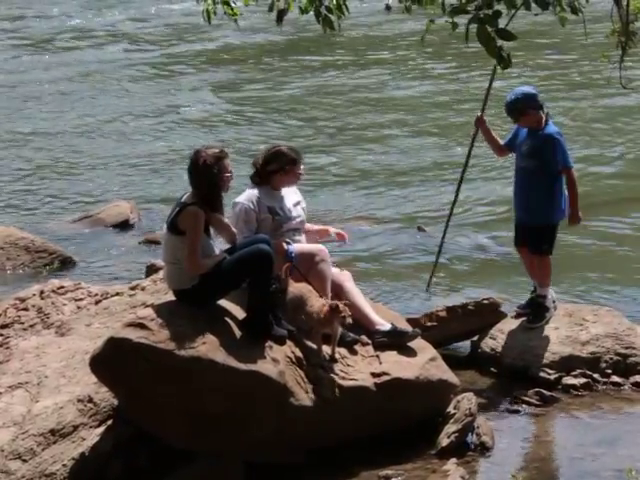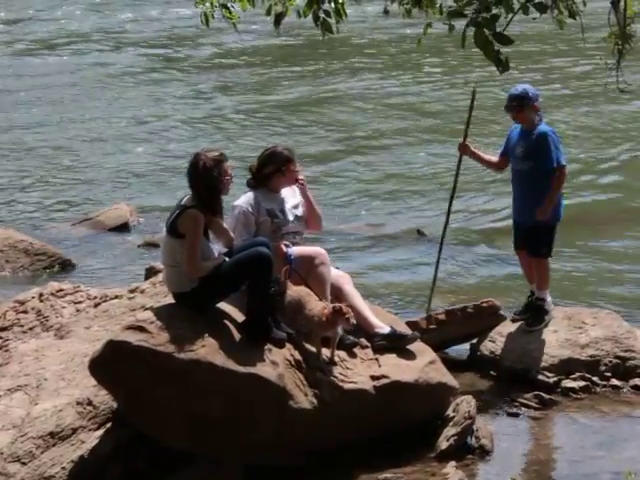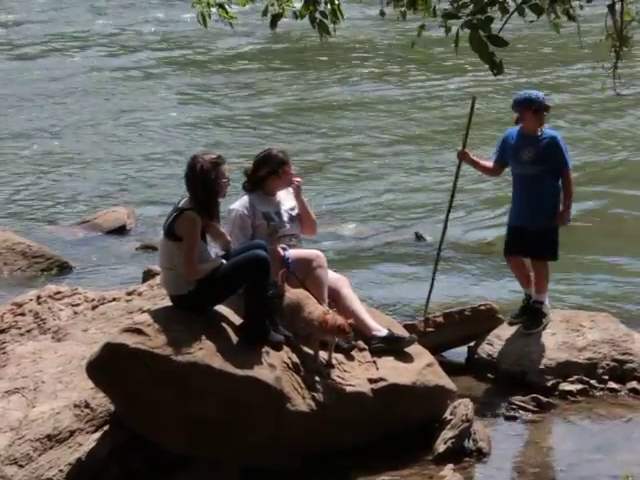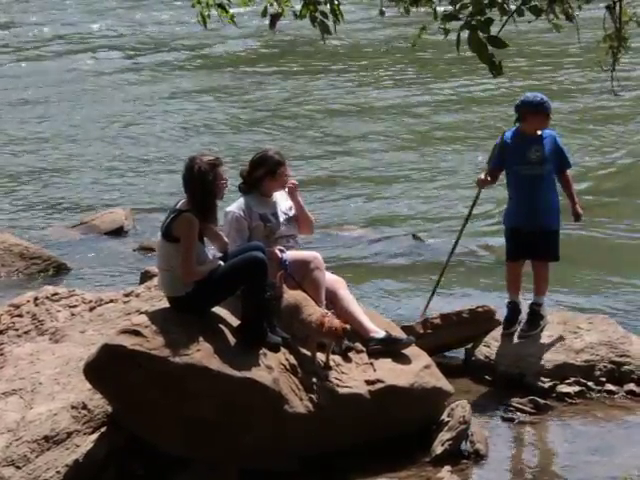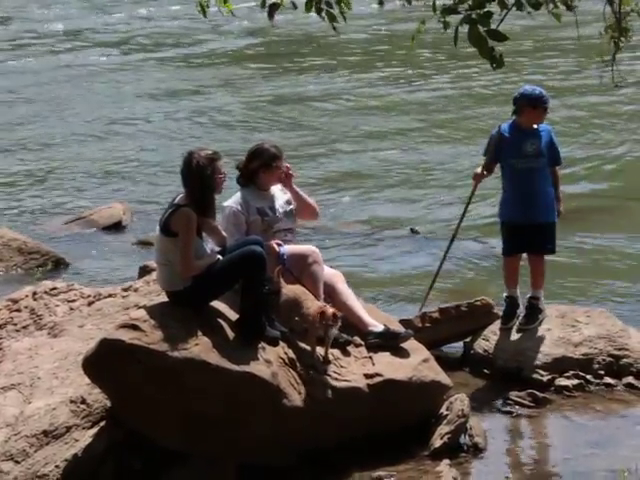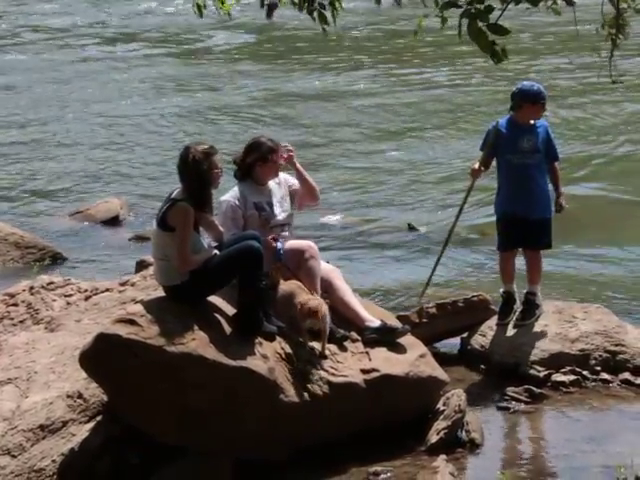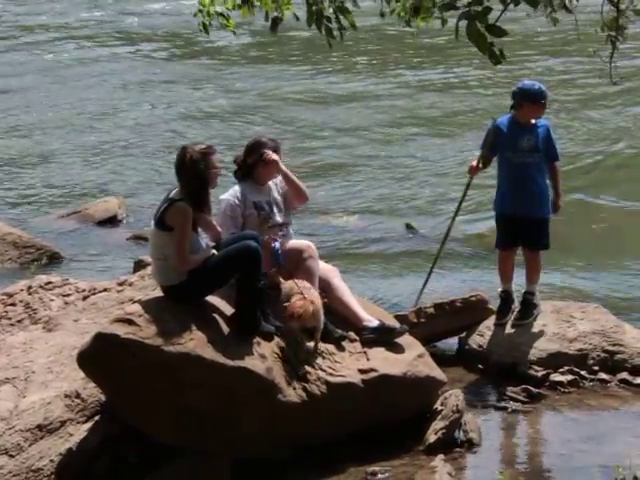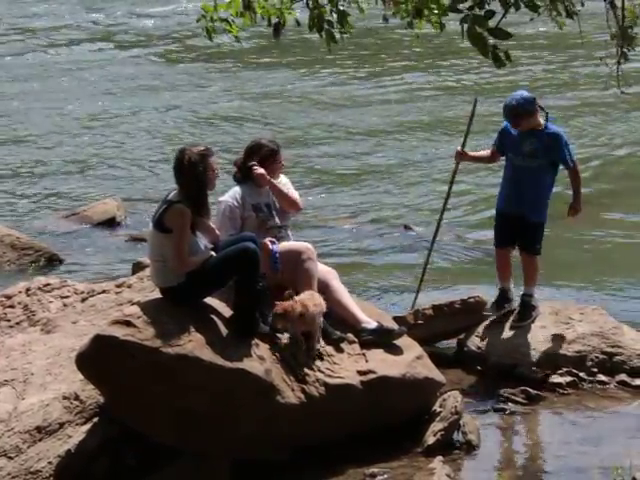
dt=0.4s
person 1, frame 1
left shoulder: (551, 136)
right shoulder: (522, 130)
left elbow: (569, 173)
right elbow: (502, 150)
left wrist: (574, 209)
right wrist: (485, 130)
left hip: (545, 209)
right hip: (524, 206)
left knee: (540, 254)
right knee: (523, 249)
left ankle: (545, 300)
right ankle: (538, 292)
person 1, frame 2
left shoulder: (545, 135)
right shoulder: (515, 133)
left elbow: (560, 172)
right elbow: (500, 165)
left wrist: (548, 204)
right wrist: (471, 153)
left hip: (542, 212)
right hip: (522, 209)
left knee: (538, 257)
right knee: (523, 253)
left ankle: (543, 304)
right ankle: (535, 296)
person 1, frame 3
left shoulder: (552, 139)
right shoulder: (510, 138)
left elbow: (566, 176)
right elbow: (495, 169)
left wrist: (566, 207)
right wrist: (471, 160)
left hip: (545, 215)
right hip: (519, 213)
left knee: (539, 261)
right knee: (512, 257)
left ankle: (540, 307)
right ankle: (531, 298)
person 1, frame 4
left shoulder: (551, 139)
right shoulder: (507, 141)
left elbow: (562, 173)
right elbow: (494, 174)
left wrist: (574, 202)
right wrist: (484, 180)
left hip: (546, 216)
right hip: (517, 217)
left knee: (541, 263)
right knee: (513, 263)
left ankle: (537, 310)
right ankle: (513, 307)
person 1, frame 5
left shoulder: (546, 133)
right shoulder: (503, 134)
left elbow: (553, 168)
right elbow: (489, 165)
left wrist: (558, 199)
right wrist: (480, 173)
left hip: (542, 210)
right hip: (512, 211)
left knee: (537, 257)
right knee: (510, 257)
left ankle: (535, 303)
right ankle: (512, 301)
person 1, frame 6
left shoulder: (543, 129)
right shoulder: (500, 129)
left elbow: (552, 164)
right elbow: (486, 160)
left wrist: (559, 193)
right wrist: (478, 168)
left hip: (538, 205)
right hip: (508, 206)
left knee: (533, 252)
right knee: (506, 252)
left ankle: (532, 298)
right ankle: (508, 297)
person 1, frame 7
left shoulder: (544, 128)
right shoulder: (500, 128)
left elbow: (552, 164)
right elbow: (486, 158)
left wrist: (557, 195)
right wrist: (477, 166)
left hip: (537, 205)
right hip: (507, 204)
left knee: (532, 252)
right knee: (505, 251)
left ankle: (531, 298)
right ankle: (506, 296)
person 1, frame 8
left shoulder: (554, 136)
right shoulder: (508, 130)
left elbow: (573, 168)
right elbow: (493, 156)
left wrist: (576, 199)
right wrist: (468, 156)
left hip: (533, 208)
right hip: (507, 204)
left knee: (529, 254)
right knee: (501, 250)
left ankle: (529, 300)
right ankle: (505, 296)
person 2, frame 1
left shoulder: (291, 192)
right shoulder: (248, 202)
left wrist: (325, 230)
right wrist: (275, 246)
left hip: (301, 260)
left knee: (342, 276)
right knee: (318, 252)
left ankle: (379, 327)
person 2, frame 2
left shoulder: (292, 193)
right shoulder: (247, 204)
left elbow: (316, 226)
left wrist: (306, 195)
left hip: (302, 263)
left knee: (342, 279)
right knee: (318, 255)
left ankle: (378, 330)
person 2, frame 3
left shoulder: (286, 195)
right shoulder: (243, 208)
left elbow: (311, 230)
right elbow: (237, 251)
left wrist: (299, 198)
right wrist: (268, 251)
left hip: (299, 266)
left knee: (339, 282)
right knee: (315, 258)
left ankle: (375, 333)
person 2, frame 4
left shoulder: (283, 197)
right shoulder: (239, 210)
left elbow: (308, 229)
left wrist: (296, 199)
right wrist: (265, 253)
left hip: (297, 267)
left knee: (337, 284)
right knee: (313, 259)
left ankle: (373, 334)
person 2, frame 5
left shoulder: (281, 190)
right shoulder: (237, 204)
left elbow: (313, 214)
left wrist: (291, 187)
left hip: (295, 261)
left knee: (335, 277)
right knee: (311, 253)
left ankle: (372, 328)
person 2, frame 6
left shoulder: (281, 183)
right shoulder: (234, 199)
left elbow: (313, 198)
left wrist: (295, 166)
left hip: (291, 256)
left knee: (332, 274)
right knee: (308, 249)
left ankle: (369, 324)
person 2, frame 7
left shoulder: (278, 181)
right shoulder: (233, 198)
left elbow: (302, 199)
left wrist: (282, 169)
left hip: (290, 256)
left knee: (329, 273)
right knee: (306, 248)
left ankle: (367, 323)
person 2, frame 8
left shoulder: (279, 181)
right shoulder: (233, 200)
left elbow: (296, 207)
left wrist: (269, 181)
left knee: (328, 275)
left ankle: (365, 325)
person 3, frame 1
left shoulder: (198, 200)
right shoulder: (194, 211)
left elbow: (232, 238)
right elbow: (194, 266)
left wrist: (217, 219)
right wrist: (221, 257)
left hip: (198, 277)
right hip: (191, 288)
left knee: (261, 241)
right knee: (262, 255)
left ankle: (269, 314)
right ankle: (257, 323)
person 3, frame 2
left shoulder: (197, 203)
right shoulder: (193, 214)
left elbow: (229, 242)
right elbow: (193, 269)
left wrist: (215, 221)
right wrist: (220, 260)
left hip: (197, 280)
right hip: (191, 291)
left knee: (261, 244)
right knee: (261, 258)
left ankle: (268, 317)
right ankle: (257, 326)
person 3, frame 3
left shoulder: (194, 206)
right shoulder: (191, 216)
left elbow: (226, 244)
right elbow: (191, 271)
right wrist: (218, 261)
left hip: (194, 283)
right hip: (188, 294)
left knee: (258, 246)
right knee: (258, 260)
left ankle: (266, 320)
right ankle: (255, 329)
person 3, frame 4
left shoulder: (191, 207)
right shoulder: (188, 218)
left elbow: (223, 246)
right elbow: (188, 274)
right wrist: (216, 263)
left hip: (192, 285)
right hip: (186, 296)
left knee: (256, 249)
right knee: (256, 262)
left ankle: (264, 322)
right ankle: (252, 331)
person 3, frame 5
left shoulder: (189, 201)
right shoulder: (186, 213)
left elbow: (221, 240)
right elbow: (187, 268)
right wrist: (214, 257)
left hip: (189, 280)
right hip: (184, 290)
left knee: (255, 243)
right knee: (254, 256)
left ankle: (262, 317)
right ankle: (251, 326)
person 3, frame 6
left shoulder: (186, 196)
right shoulder: (183, 208)
left elbow: (218, 235)
right elbow: (184, 263)
right wrist: (211, 253)
left hip: (186, 274)
right hip: (181, 285)
left knee: (251, 238)
right knee: (251, 252)
left ankle: (259, 312)
right ankle: (249, 321)
person 3, frame 7
left shoulder: (182, 196)
right shoulder: (182, 207)
left elbow: (216, 235)
right elbow: (182, 262)
right wrist: (209, 253)
left hip: (184, 275)
right hip: (179, 285)
left knee: (250, 238)
right knee: (249, 252)
left ankle: (258, 312)
right ankle: (247, 321)
person 3, frame 8
left shoulder: (181, 197)
right shoulder: (180, 209)
left elbow: (213, 236)
right elbow: (180, 264)
right wrist: (208, 255)
left hip: (182, 277)
right hip: (178, 286)
left knee: (248, 239)
right knee: (248, 253)
left ankle: (259, 313)
right ankle: (246, 322)
